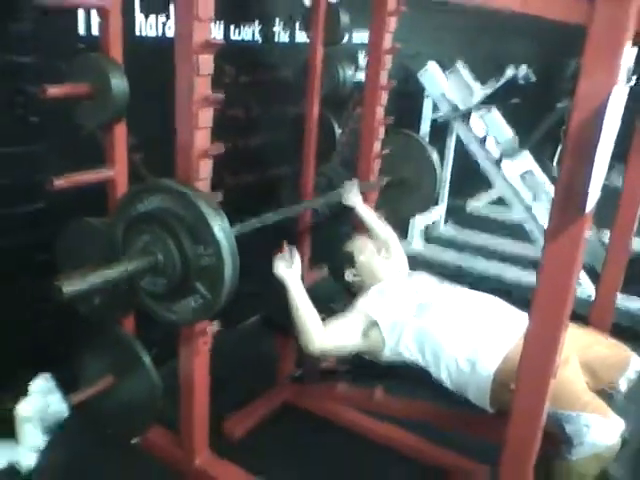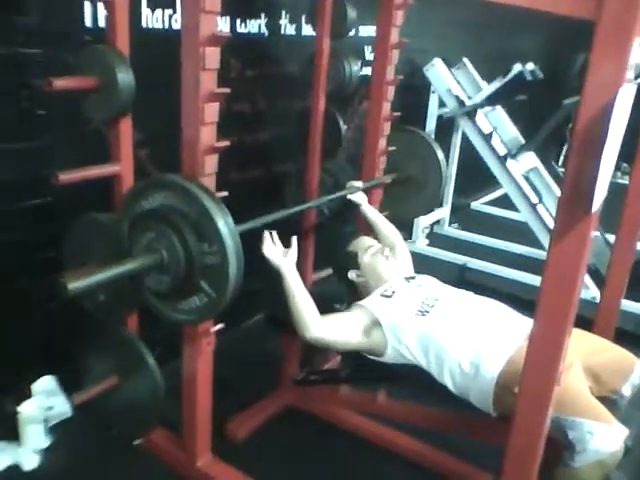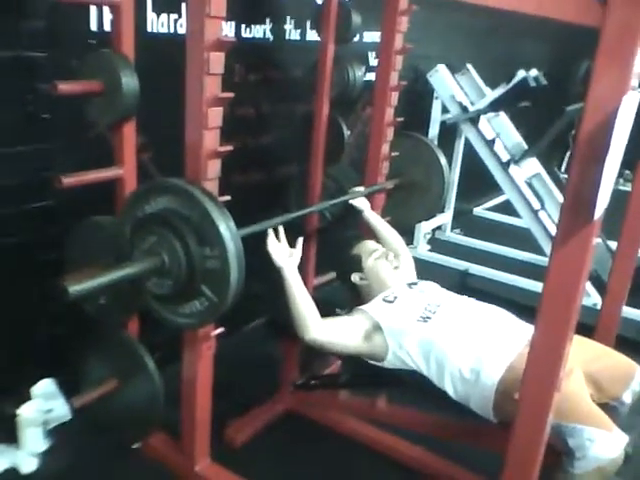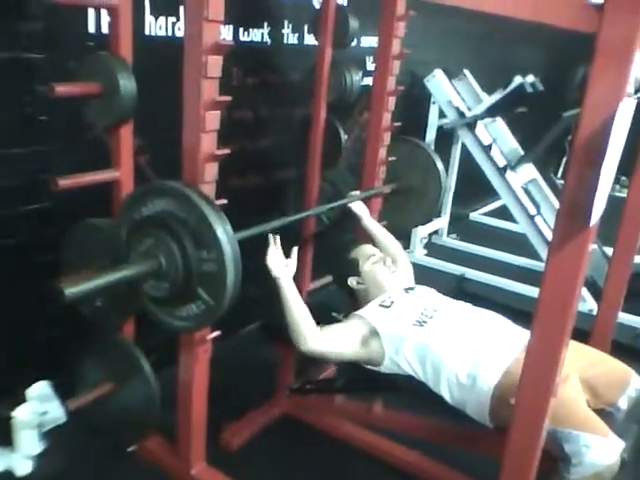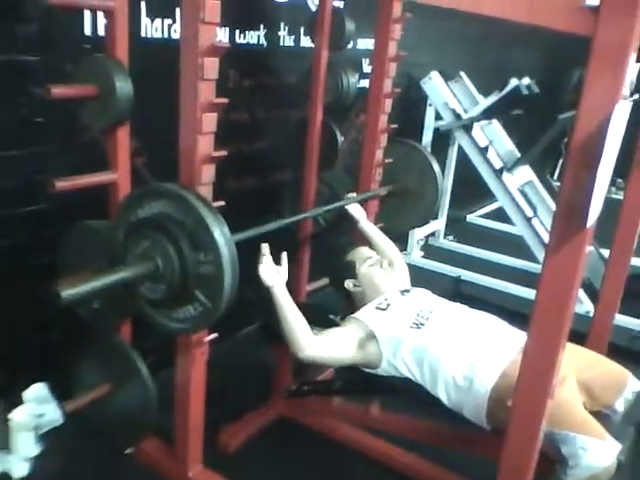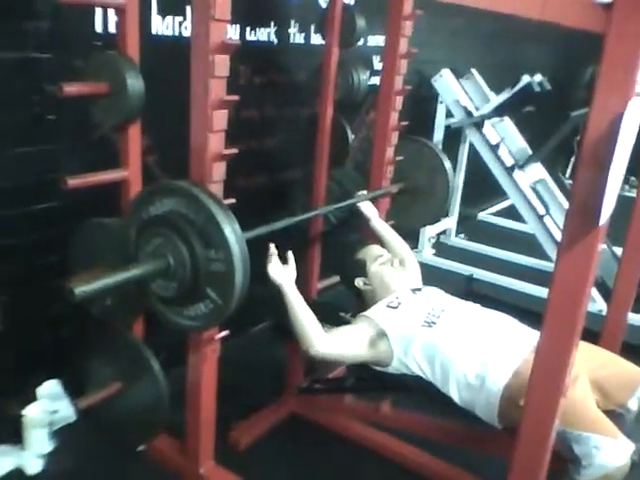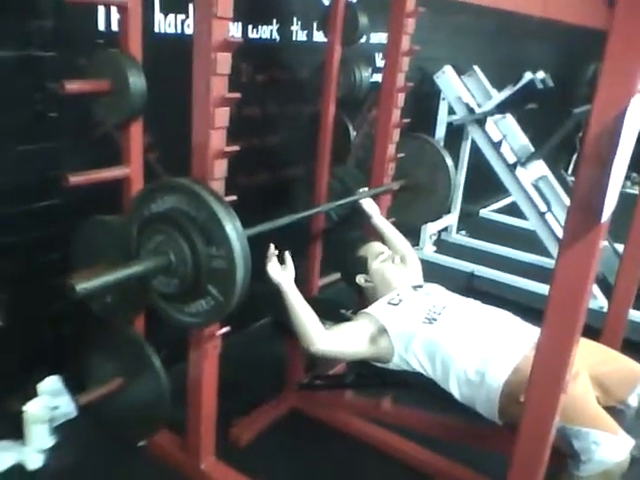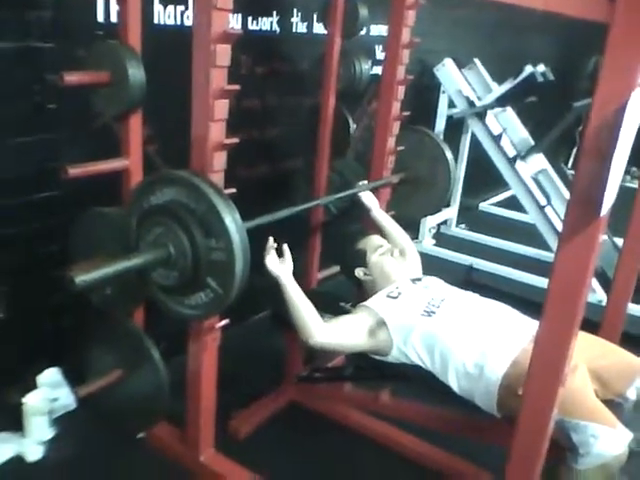
dt=0.2s
person 1, frame 1
left shoulder: (404, 278)
right shoulder: (367, 315)
left elbow: (392, 243)
right elbow: (316, 342)
left wrist: (360, 207)
right wrist: (292, 281)
right hip: (501, 363)
right knee: (599, 437)
person 1, frame 2
left shoulder: (408, 281)
right shoulder: (370, 317)
left elbow: (397, 243)
right elbow: (314, 330)
left wrist: (365, 207)
right wrist: (287, 269)
left hip: (533, 334)
right hip: (506, 367)
right knee: (602, 444)
person 1, frame 3
left shoulder: (411, 286)
right shoulder: (371, 323)
left elbow: (401, 249)
right elbow: (313, 332)
left wrist: (368, 212)
right wrist: (288, 270)
left hip: (534, 340)
right hip: (507, 374)
right knee: (602, 450)
person 1, frame 4
left shoulder: (408, 291)
right shoulder: (367, 328)
left elbow: (399, 254)
right elbow: (310, 341)
left wrist: (365, 218)
right wrist: (284, 280)
left hip: (529, 345)
right hip: (503, 379)
person 1, frame 5
left shoulder: (405, 293)
right shoulder: (364, 330)
left elbow: (396, 257)
right elbow: (308, 348)
left wrist: (362, 221)
right wrist: (277, 287)
left hip: (526, 347)
right hip: (499, 380)
person 1, frame 6
left shoulder: (415, 292)
right shoulder: (374, 328)
left elbow: (407, 256)
right elbow: (318, 345)
left wrist: (374, 219)
right wrist: (286, 286)
left hip: (538, 345)
right hip: (511, 379)
person 1, frame 7
left shoulder: (416, 288)
right shoulder: (375, 325)
left elbow: (408, 253)
right elbow: (319, 342)
left wrist: (375, 216)
right wrist: (286, 284)
left hip: (538, 342)
right hip: (511, 375)
person 1, frame 8
left shoulder: (415, 280)
right shoulder: (374, 318)
left elbow: (408, 247)
right elbow: (316, 335)
left wrist: (374, 209)
right wrist: (285, 277)
left hip: (537, 335)
right hip: (510, 369)
right knee: (606, 449)
